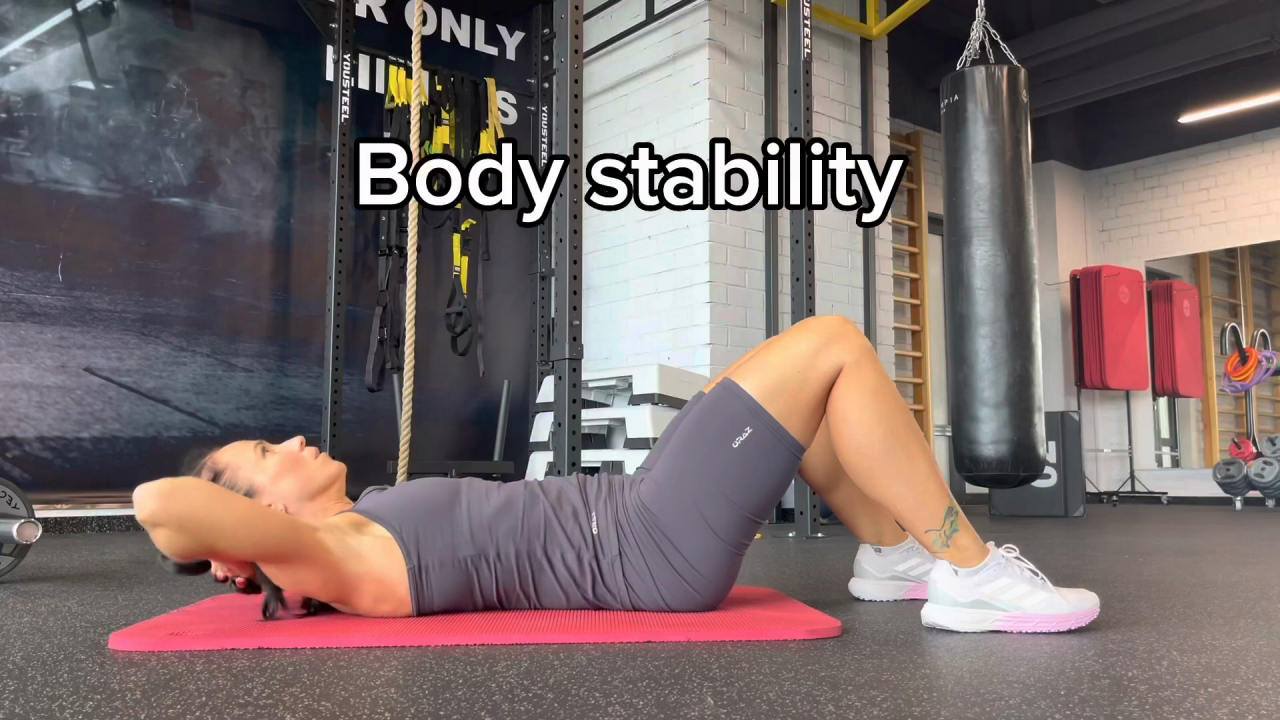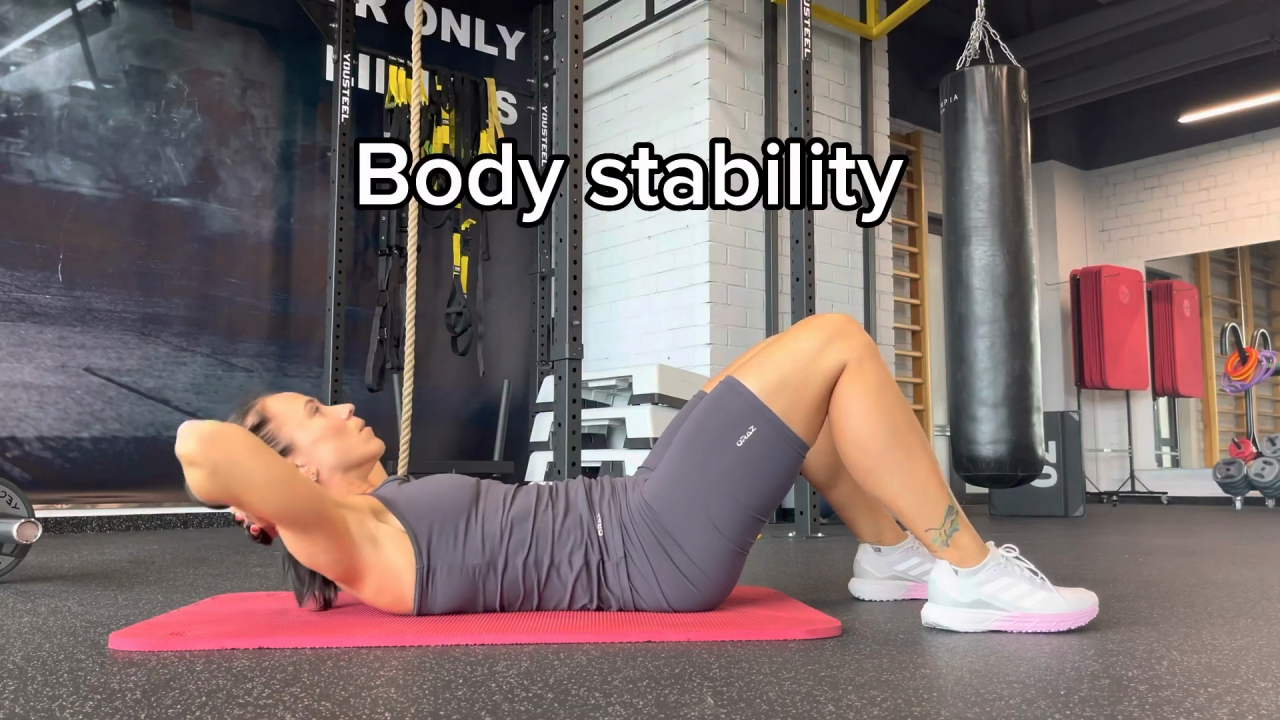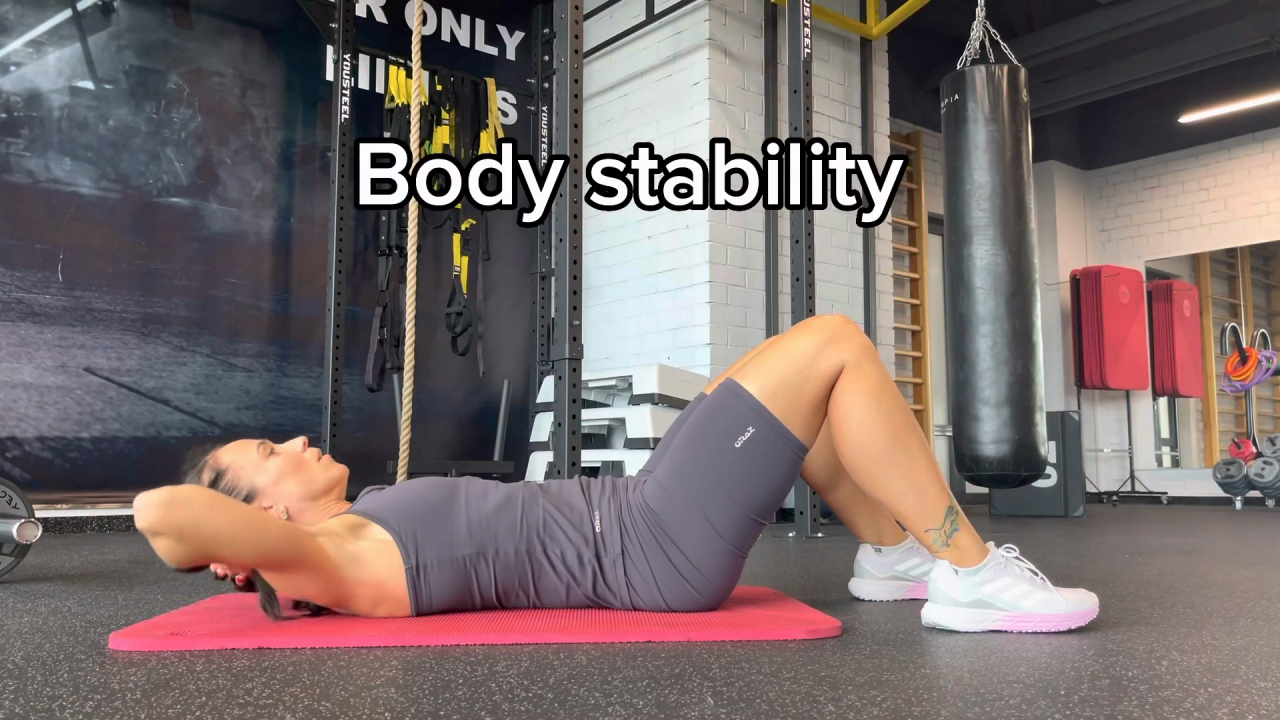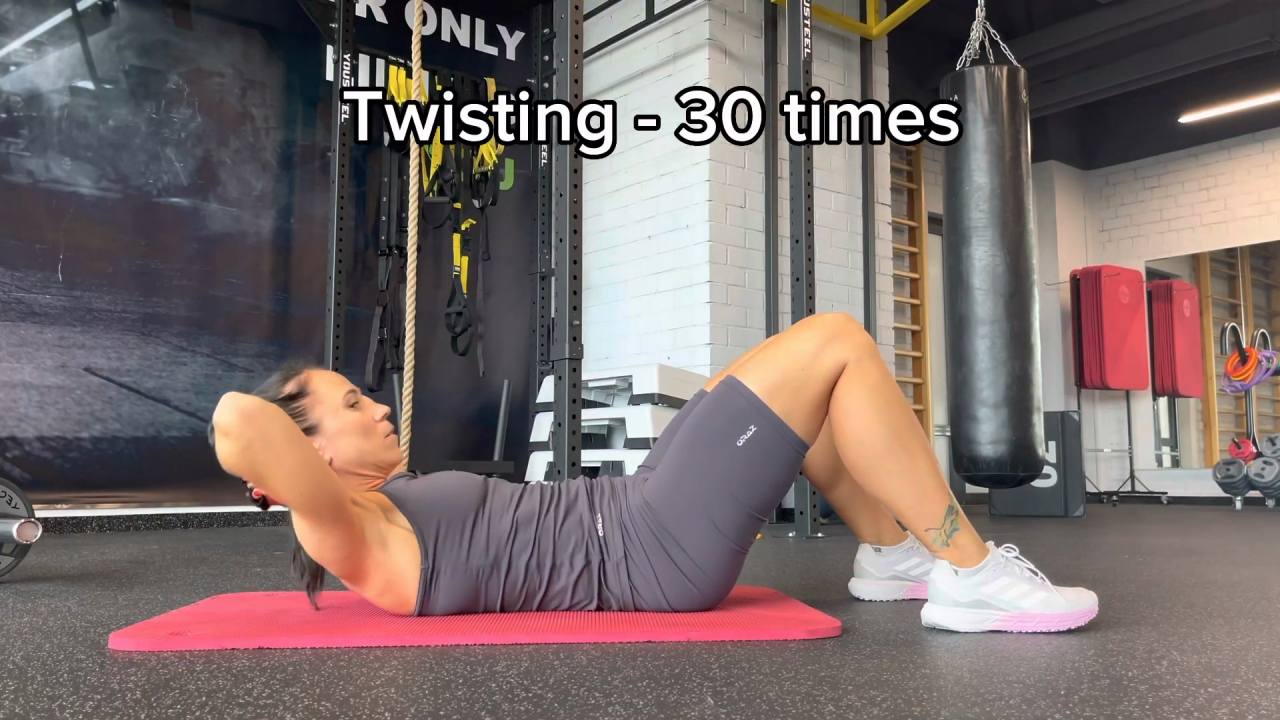
dt=1s
person 1, frame 1
left shoulder: (364, 532)
right shoulder: (346, 561)
right elbow: (157, 504)
right wrist: (228, 530)
left hip: (629, 513)
right hip: (654, 551)
left knee: (806, 374)
right knee: (835, 345)
left ankle: (890, 554)
right ankle: (971, 576)
person 1, frame 2
left shoulder: (377, 516)
right shoulder: (353, 543)
right elbow: (199, 443)
right wrist: (250, 471)
left hip: (633, 518)
right hip: (656, 553)
left knee: (808, 375)
right knee: (839, 344)
left ankle: (892, 554)
right ankle: (973, 576)
person 1, frame 3
left shoulder: (359, 532)
right shoulder: (340, 566)
right elbow: (159, 512)
right wrist: (222, 541)
left hip: (630, 514)
right hip: (657, 550)
left knee: (808, 379)
right knee: (836, 344)
left ankle: (891, 555)
right ankle: (971, 578)
person 1, frame 4
left shoulder: (380, 513)
right shoulder: (356, 540)
right elbow: (237, 419)
right wrist: (267, 458)
left hip: (633, 516)
right hip: (657, 554)
left knee: (814, 375)
right knee: (838, 343)
left ankle: (892, 554)
right ankle: (970, 575)
